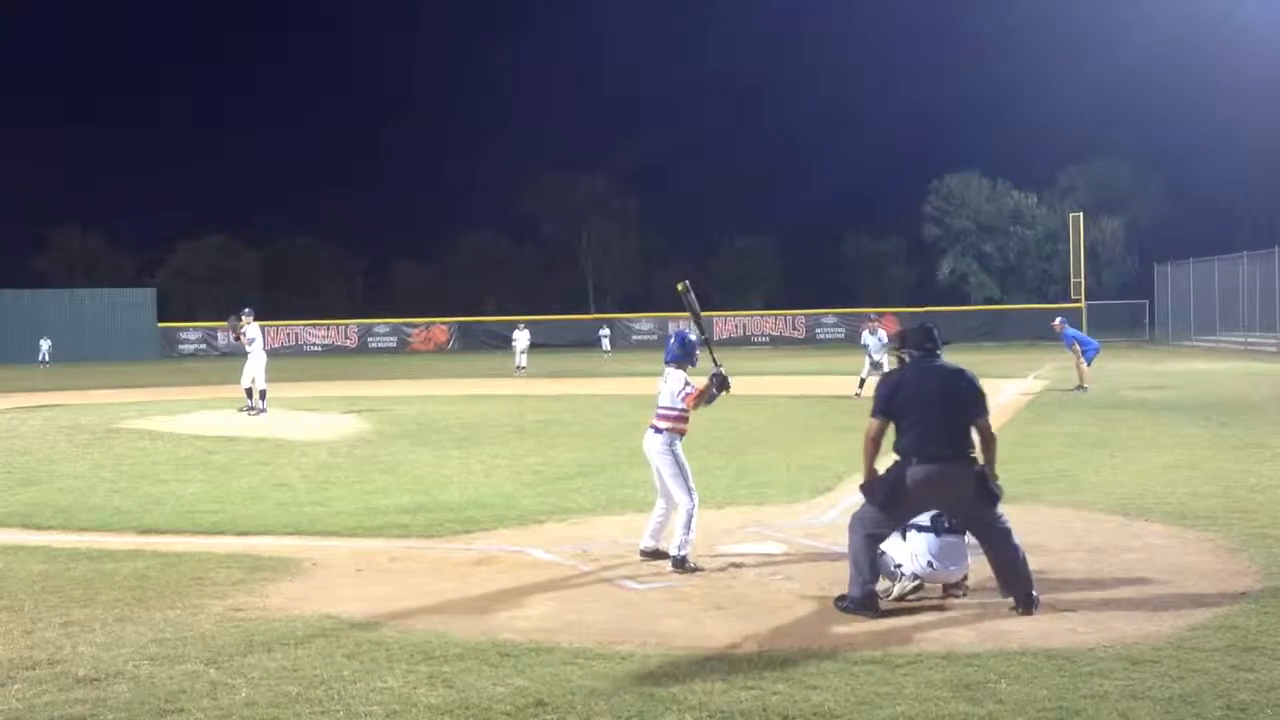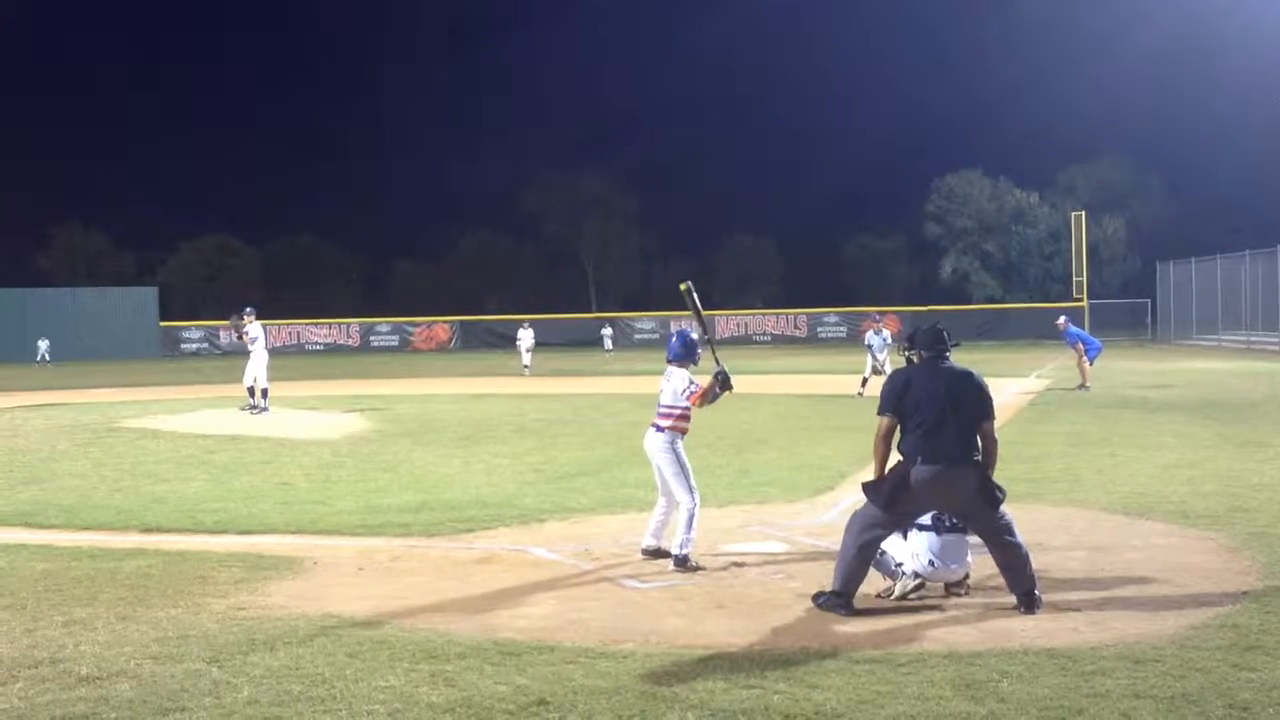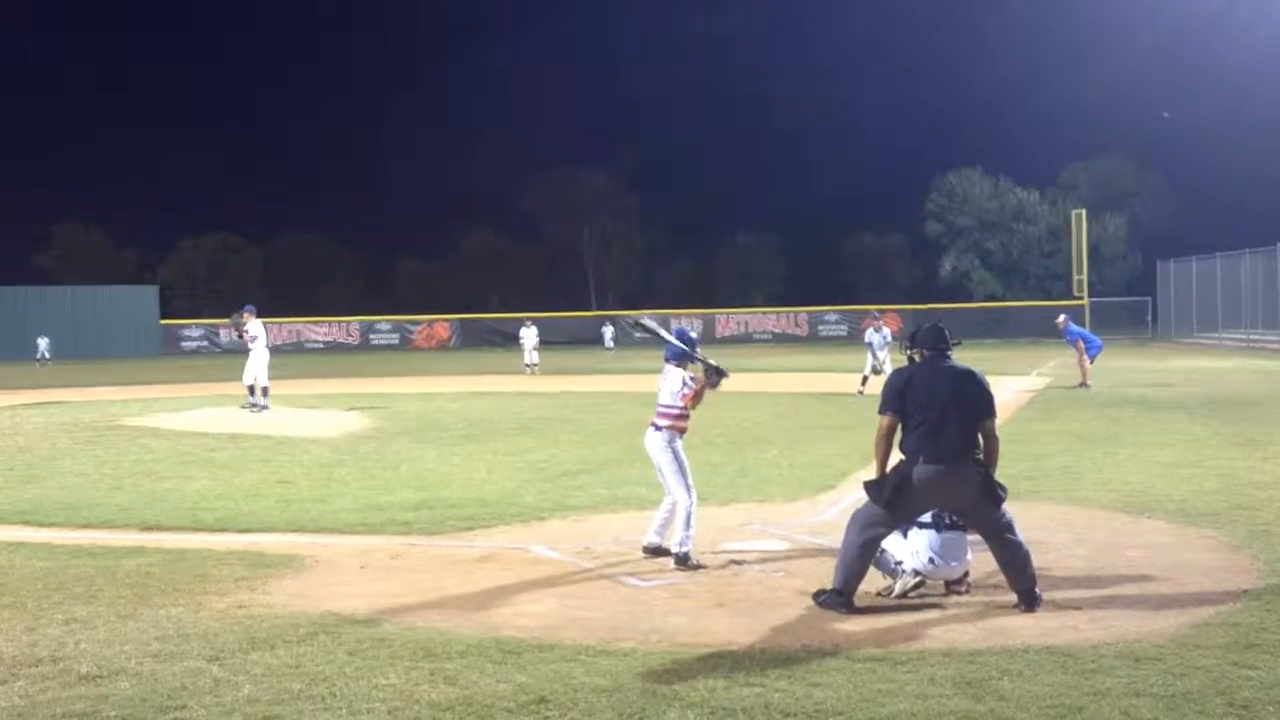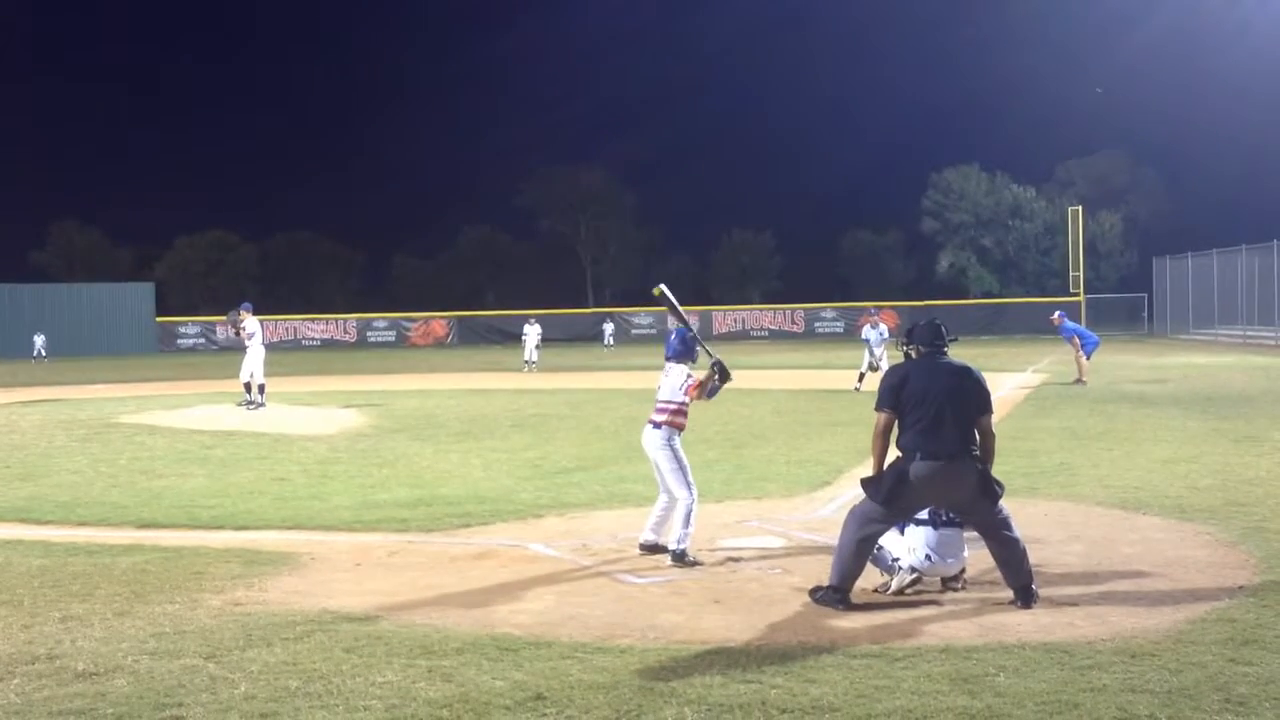
dt=0.7s
person 1, frame 1
left shoulder: (894, 380)
right shoulder: (963, 378)
left elbow: (874, 434)
right elbow: (986, 432)
left wrist: (868, 471)
right wrist: (989, 470)
left hip: (914, 474)
right hip: (961, 473)
left knee: (864, 526)
right knee: (995, 531)
left ankle: (861, 598)
right ankle: (1025, 597)
person 1, frame 2
left shoulder: (901, 379)
right shoulder: (973, 381)
left elbow: (884, 433)
right elbow: (989, 438)
left wrist: (878, 478)
right wrist: (985, 479)
left hip: (918, 474)
right hip: (965, 475)
left knee: (864, 527)
right knee: (1000, 531)
left ankle: (839, 596)
right ankle: (1027, 596)
person 1, frame 3
left shoulder: (903, 378)
right shoulder: (974, 379)
left elbow: (885, 432)
right elbow: (990, 436)
left wrist: (880, 478)
right wrist: (987, 478)
left hip: (919, 474)
right hip: (966, 474)
left knee: (865, 526)
right knee: (1001, 530)
left ankle: (840, 594)
right ankle: (1029, 594)
person 1, frame 4
left shoulder: (899, 375)
right shoulder: (971, 375)
left elbow: (882, 429)
right elbow: (987, 433)
left wrist: (877, 475)
right wrist: (983, 475)
left hip: (916, 470)
right hip: (963, 471)
left knee: (862, 522)
right knee: (997, 526)
left ankle: (837, 591)
right ankle: (1025, 590)
person 2, frame 1
left shoulder: (672, 374)
right shoulder: (678, 376)
left elbow: (699, 400)
right elbow: (694, 403)
left wrist: (717, 388)
right wrist: (711, 382)
left hip: (655, 439)
right hip: (665, 442)
left knee: (667, 497)
right knee: (688, 500)
left ankle: (649, 547)
right ankle: (679, 557)
person 2, frame 2
left shoulder: (673, 373)
right shoulder: (681, 375)
left elbow: (701, 399)
right elbow: (699, 401)
left wrist: (720, 387)
right wrist: (715, 379)
left hip: (656, 438)
right hip: (666, 441)
left knee: (668, 497)
right knee: (689, 499)
left ankle: (650, 545)
right ankle: (680, 556)
person 2, frame 3
left shoulder: (672, 372)
right shoulder: (678, 375)
left elbow: (696, 390)
right elbow: (693, 403)
left wrist: (712, 376)
right wrist: (707, 376)
left hip: (659, 437)
right hip: (666, 439)
left knee: (675, 495)
right knee: (686, 496)
left ankle: (653, 543)
right ankle: (682, 554)
person 2, frame 4
left shoulder: (672, 370)
right shoulder: (679, 371)
left elbow: (703, 394)
right elbow: (697, 394)
left wrist: (718, 380)
right wrist: (711, 372)
left hip: (655, 434)
right hip: (663, 437)
left knee: (669, 493)
right knee: (687, 494)
left ankle: (648, 541)
right ankle: (678, 551)
